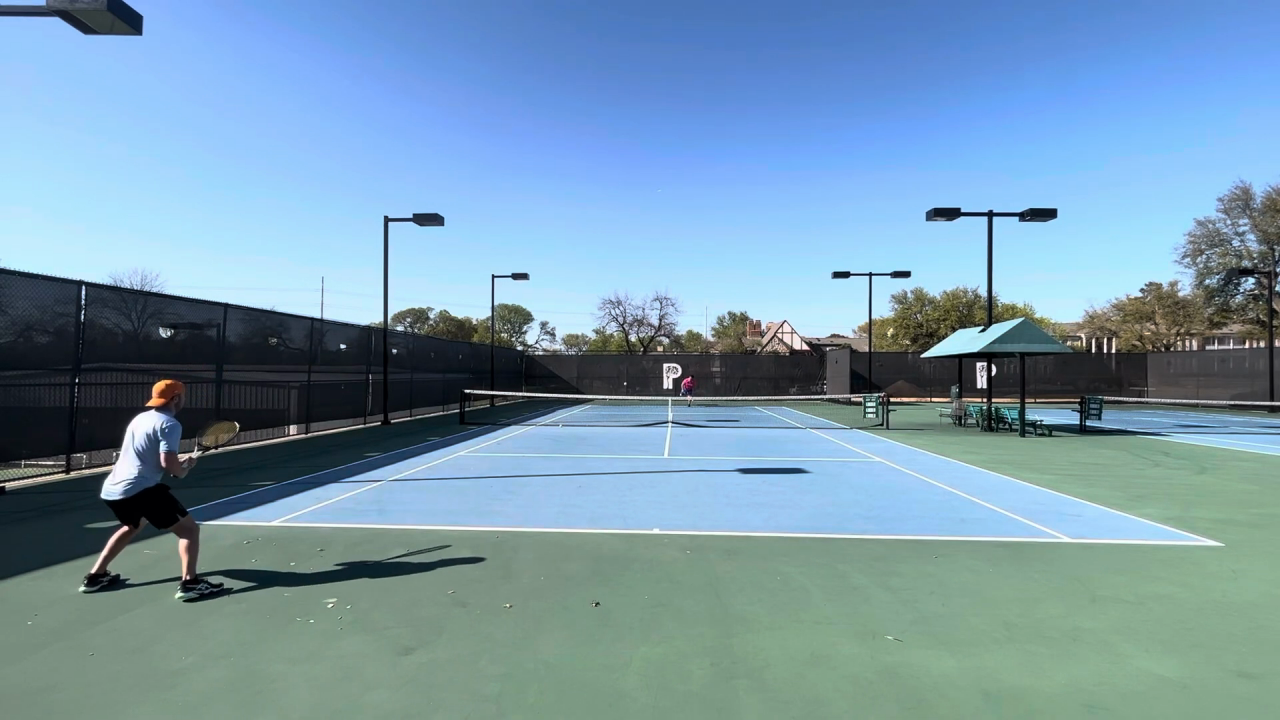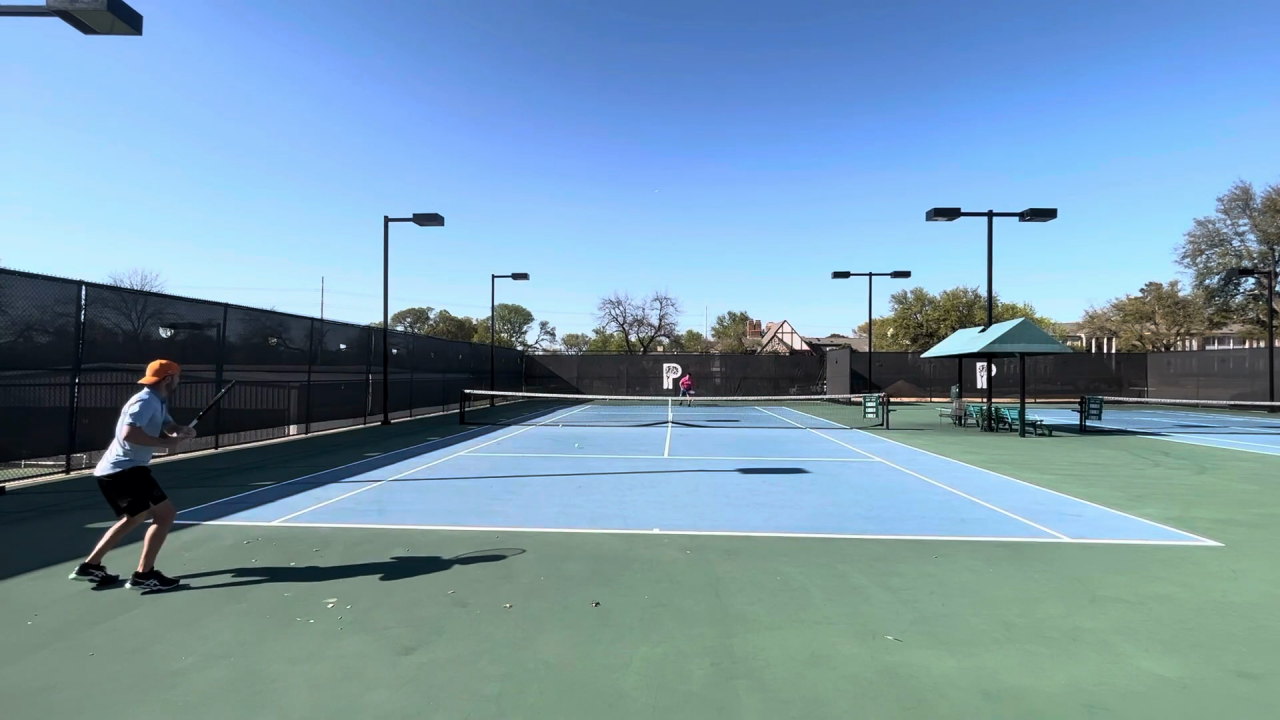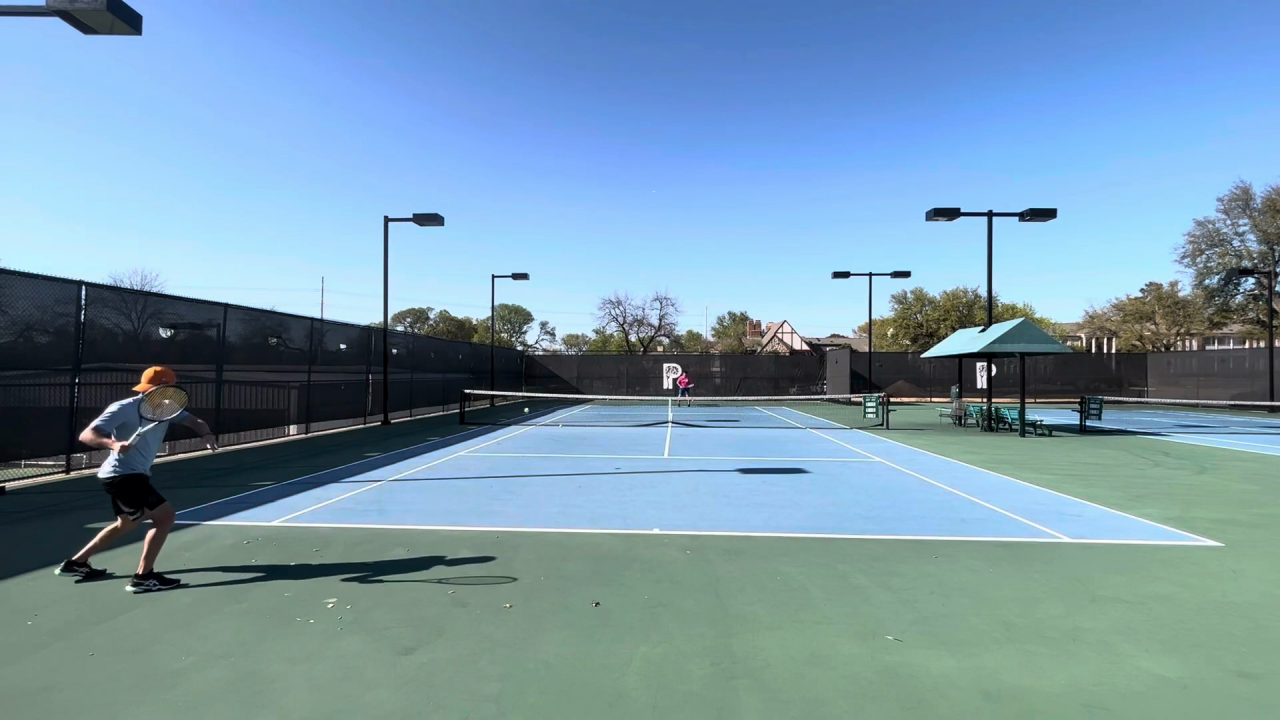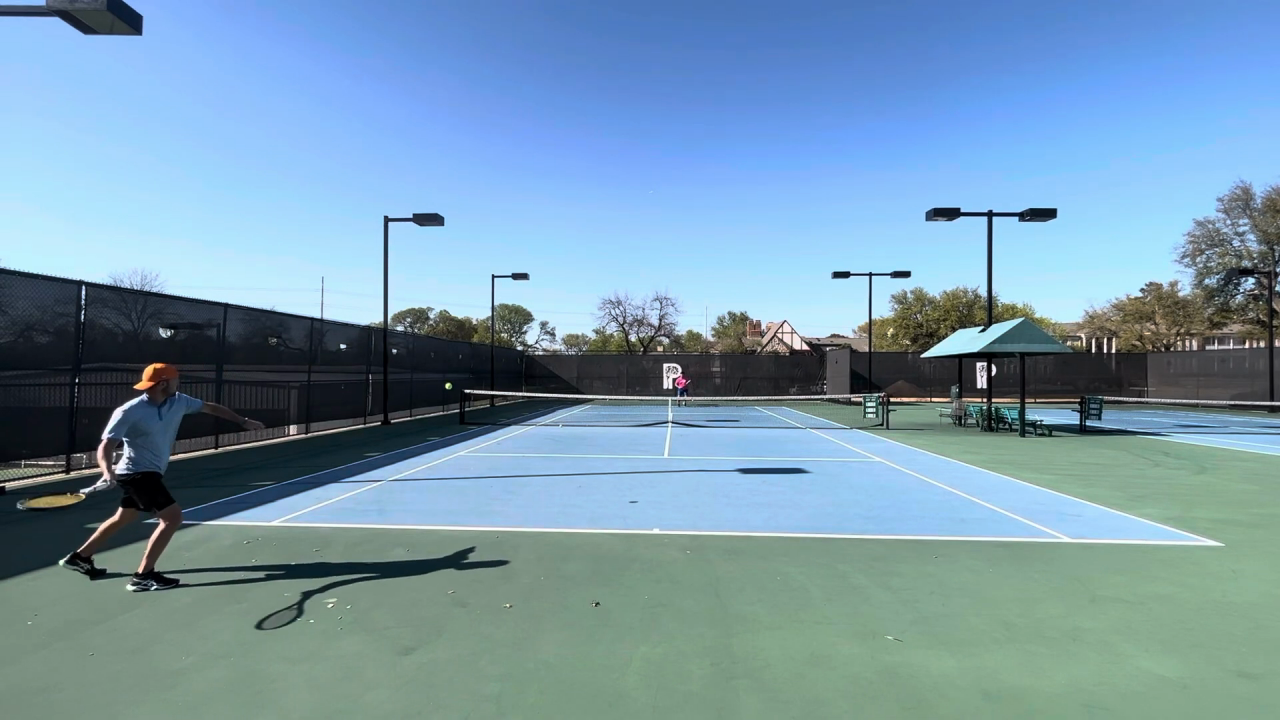
dt=0.2s
person 1, frame 1
left shoulder: (139, 419)
right shoulder: (169, 424)
right elbow: (168, 464)
left wrist: (178, 463)
right wrist: (183, 468)
left hip: (112, 491)
right hip: (141, 489)
left knee: (132, 526)
right knee: (189, 529)
left ankle: (95, 575)
right ankle: (190, 582)
person 1, frame 2
left shoulder: (158, 403)
right shoulder: (145, 402)
left elbow: (170, 429)
right elbow: (127, 435)
left wrist: (183, 432)
right wrist: (167, 441)
left hip: (111, 471)
right hip: (124, 470)
left knee: (132, 519)
right knee: (165, 514)
left ankle: (90, 566)
right ankle: (142, 575)
person 1, frame 3
right shoulder: (123, 409)
left elbow: (195, 422)
right elbow: (86, 435)
left wrist: (206, 434)
right wrist: (113, 444)
left hip: (132, 475)
right hip: (121, 476)
left knee: (125, 524)
right knee: (166, 516)
left ankle: (76, 563)
right ankle: (143, 576)
person 1, frame 4
left shoulder: (178, 401)
right shoulder: (129, 411)
left elbow: (210, 407)
right elbow: (105, 447)
left wrist: (243, 421)
right wrist: (107, 471)
left hip: (149, 473)
right hip: (137, 474)
left knee: (123, 518)
right knee: (172, 518)
left ankle: (79, 557)
right ankle: (143, 576)
